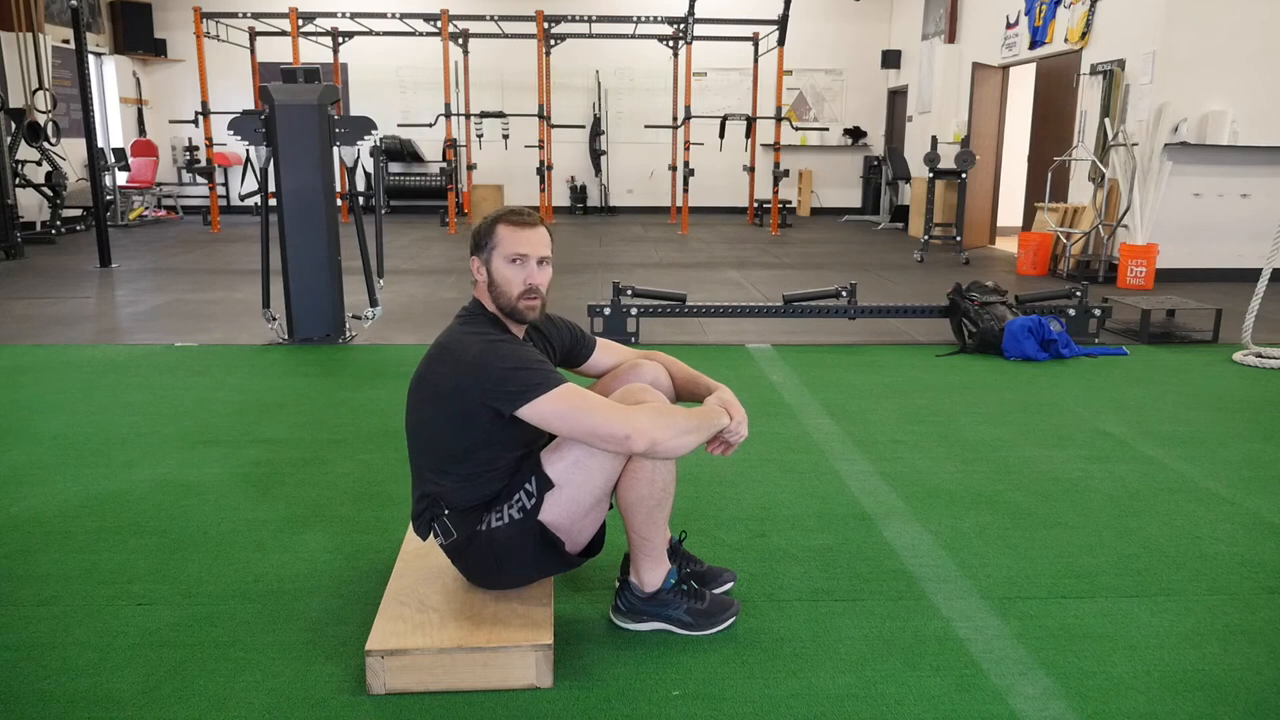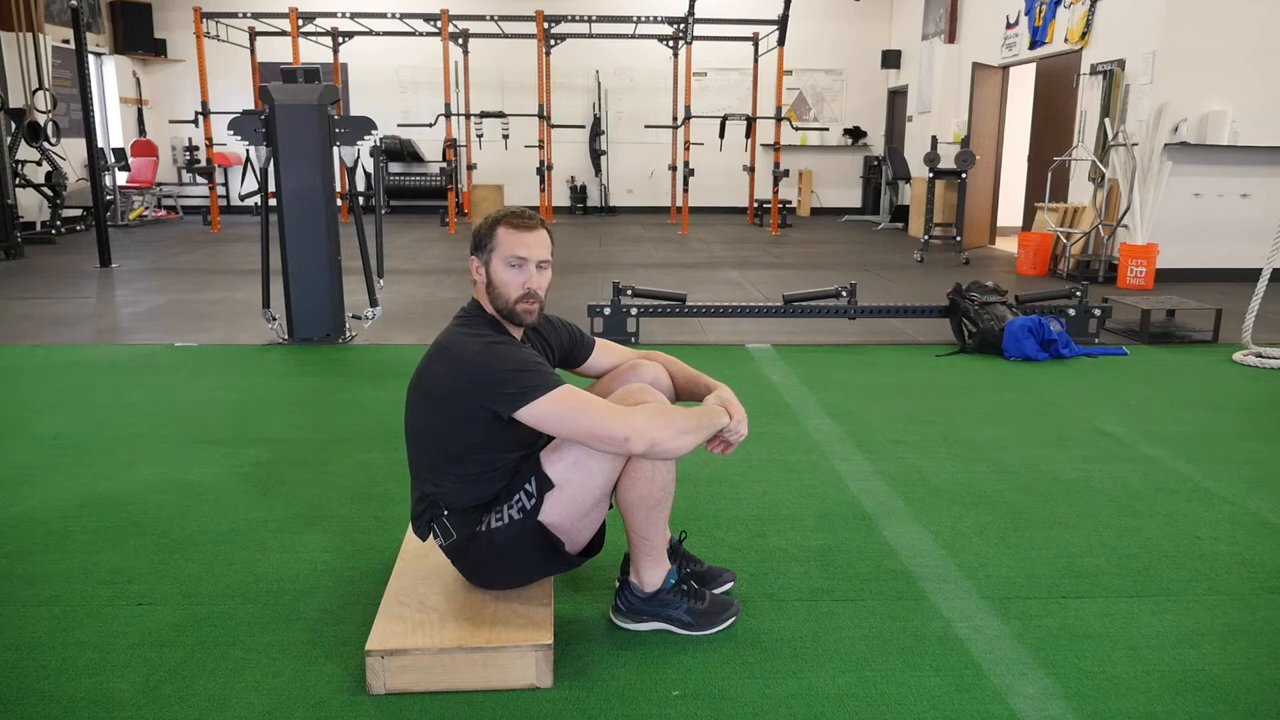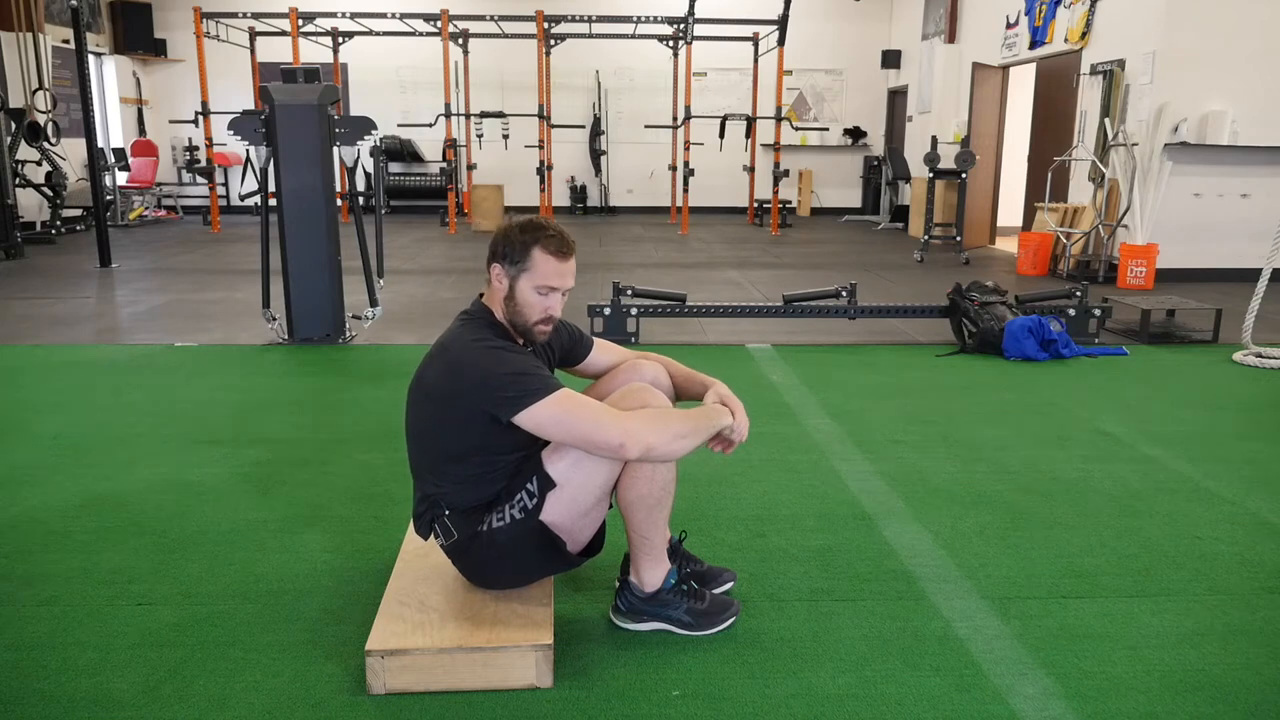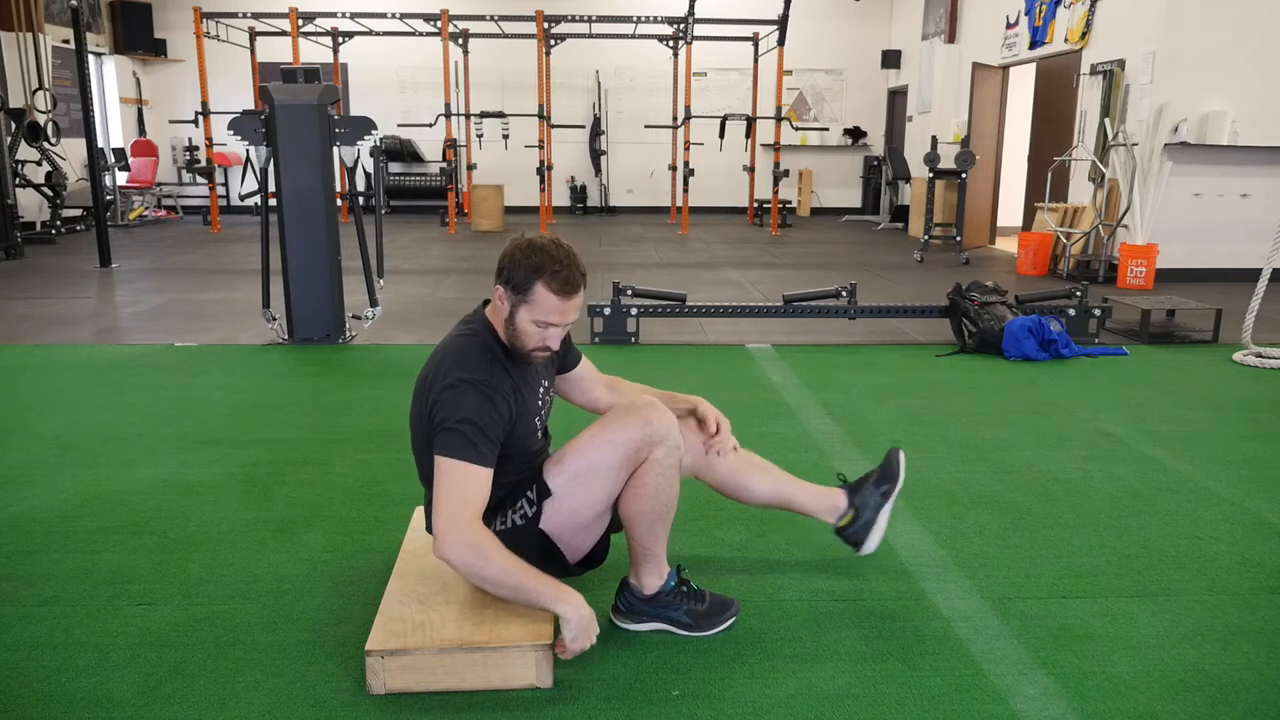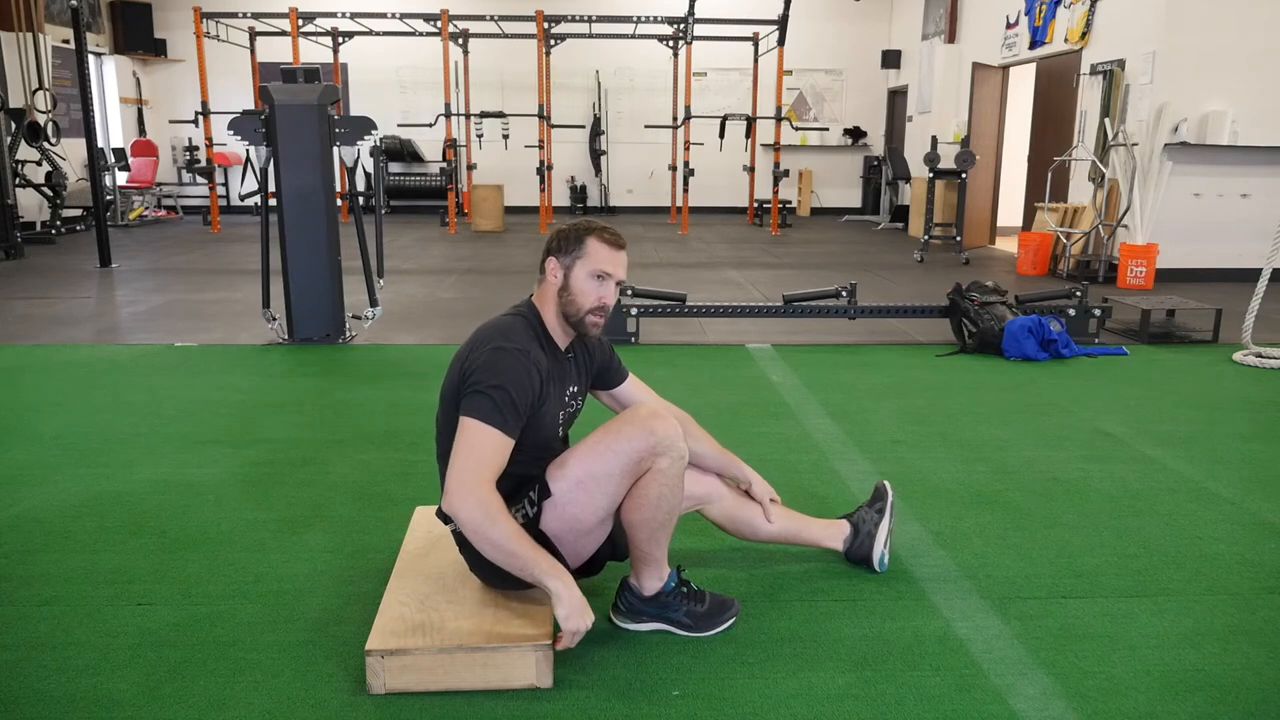
dt=1s
person 1, frame 1
left shoulder: (535, 325)
right shoulder: (483, 355)
left elbow: (646, 359)
right elbow: (632, 433)
left wrist: (716, 391)
right wrist: (717, 417)
left hip: (516, 486)
right hip: (485, 537)
left knee: (646, 377)
right knee: (641, 415)
left ankle: (657, 551)
right ankle: (650, 590)
person 1, frame 2
left shoulder: (534, 326)
right shoulder: (480, 357)
left elbow: (643, 359)
right elbow: (631, 434)
left wrist: (715, 389)
right wrist: (716, 415)
left hip: (515, 486)
right hip: (486, 537)
left knee: (647, 376)
right knee: (642, 415)
left ankle: (659, 552)
right ankle: (649, 591)
person 1, frame 3
left shoulder: (533, 325)
right shoulder: (481, 360)
left elbow: (637, 361)
right elbow: (626, 440)
left wrist: (710, 386)
right wrist: (717, 416)
left hip: (513, 488)
right hip: (488, 538)
left knee: (646, 377)
right knee: (642, 411)
left ankle: (659, 551)
right ankle: (650, 591)
person 1, frame 4
left shoulder: (539, 327)
right shoulder: (469, 385)
left elbow: (598, 390)
right elbow: (455, 540)
left wrist: (690, 405)
right wrist: (567, 603)
left hip: (537, 493)
right hip: (511, 540)
left knee: (693, 428)
right knee: (651, 423)
left ankle: (842, 512)
right ankle: (649, 593)
person 1, frame 5
left shoulder: (582, 341)
right shoulder: (509, 357)
left elbow: (665, 410)
right elbow: (464, 498)
left wrist: (745, 475)
right wrist: (560, 584)
left hip: (544, 507)
right hip: (507, 538)
left knee: (703, 485)
right knee: (654, 431)
left ankle: (847, 537)
right ankle: (649, 595)
